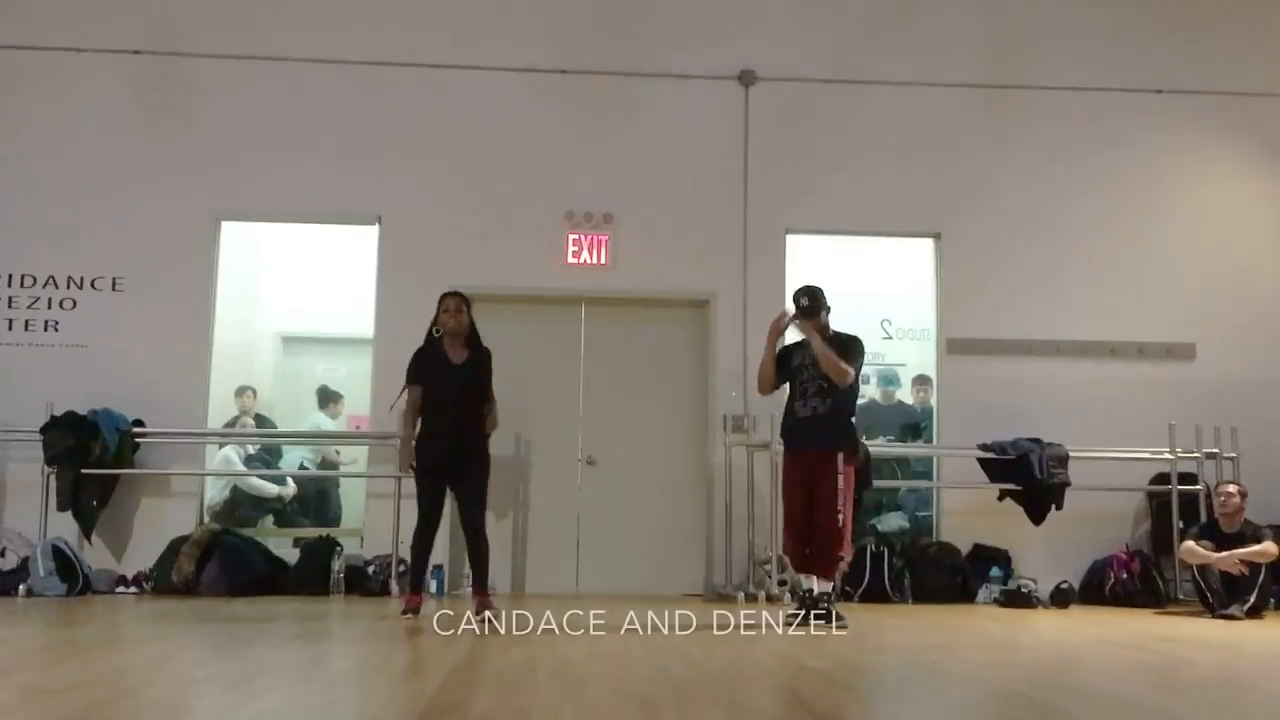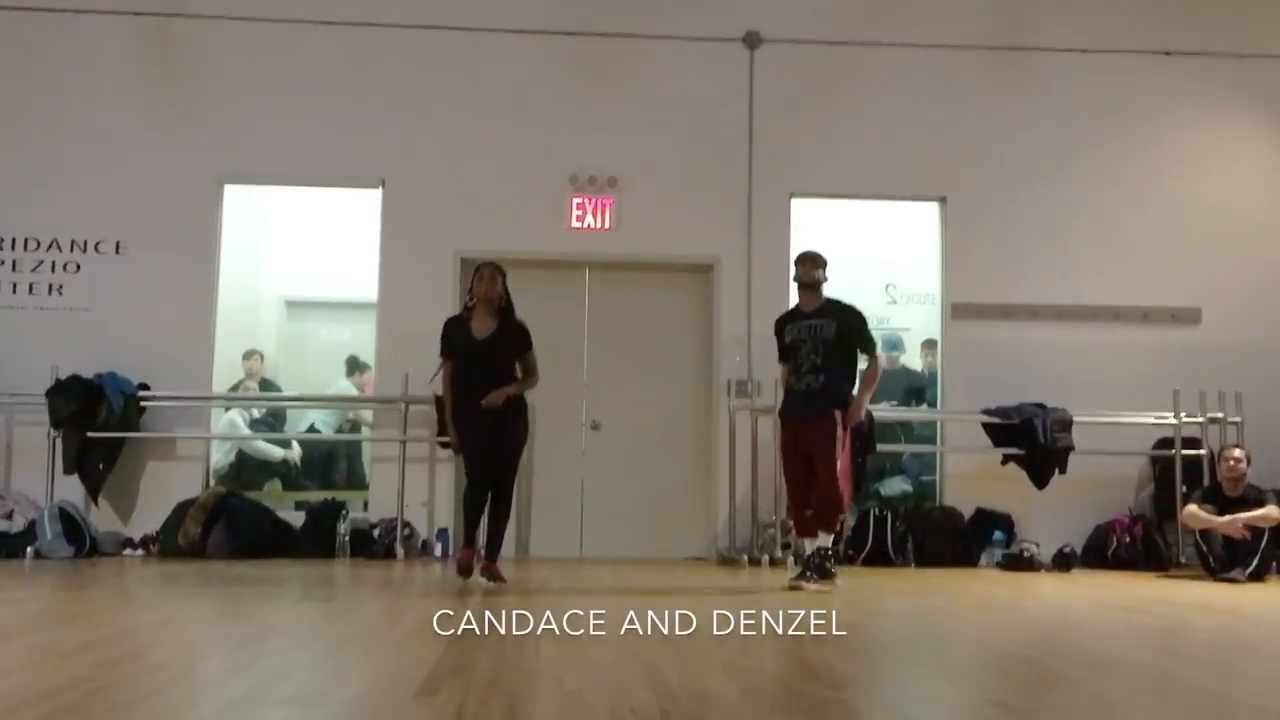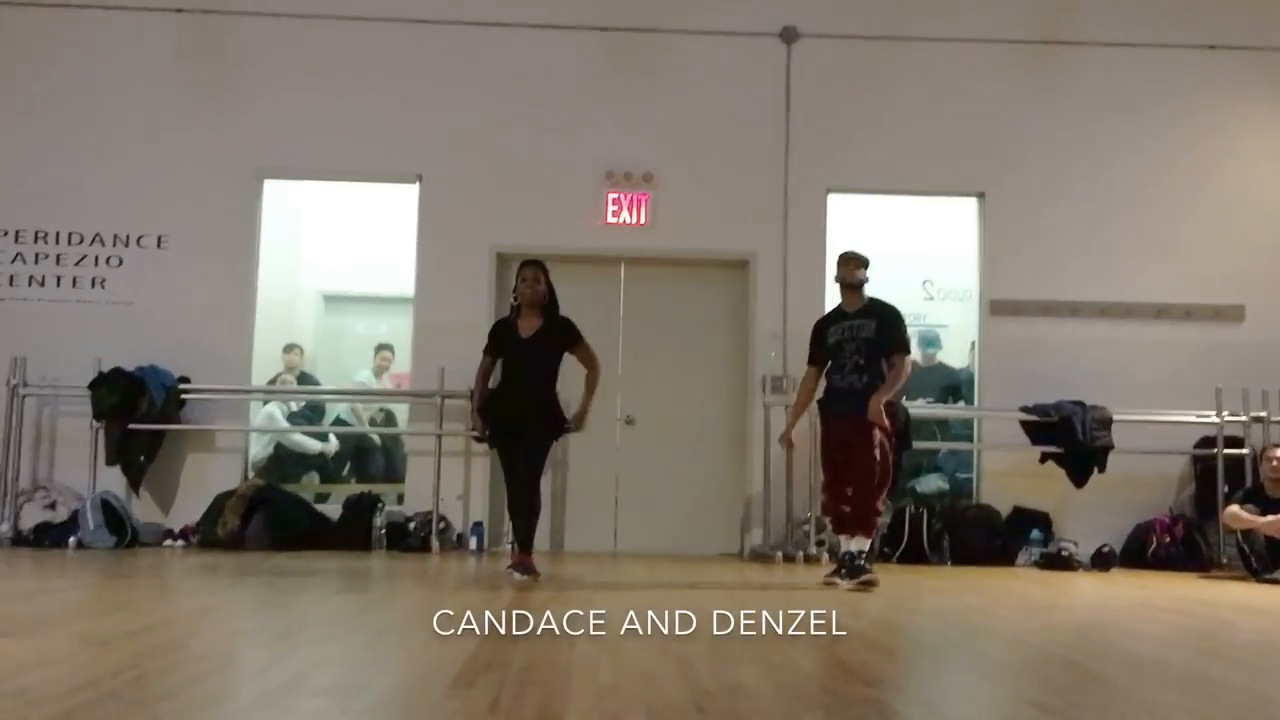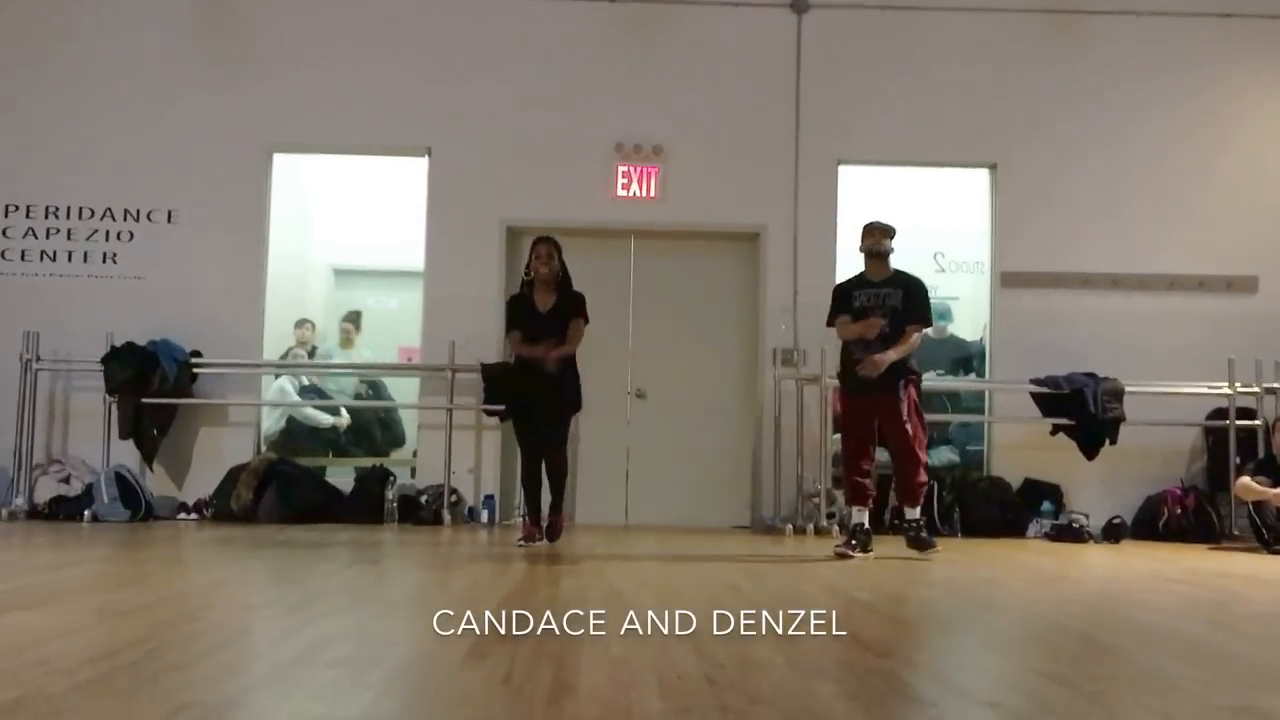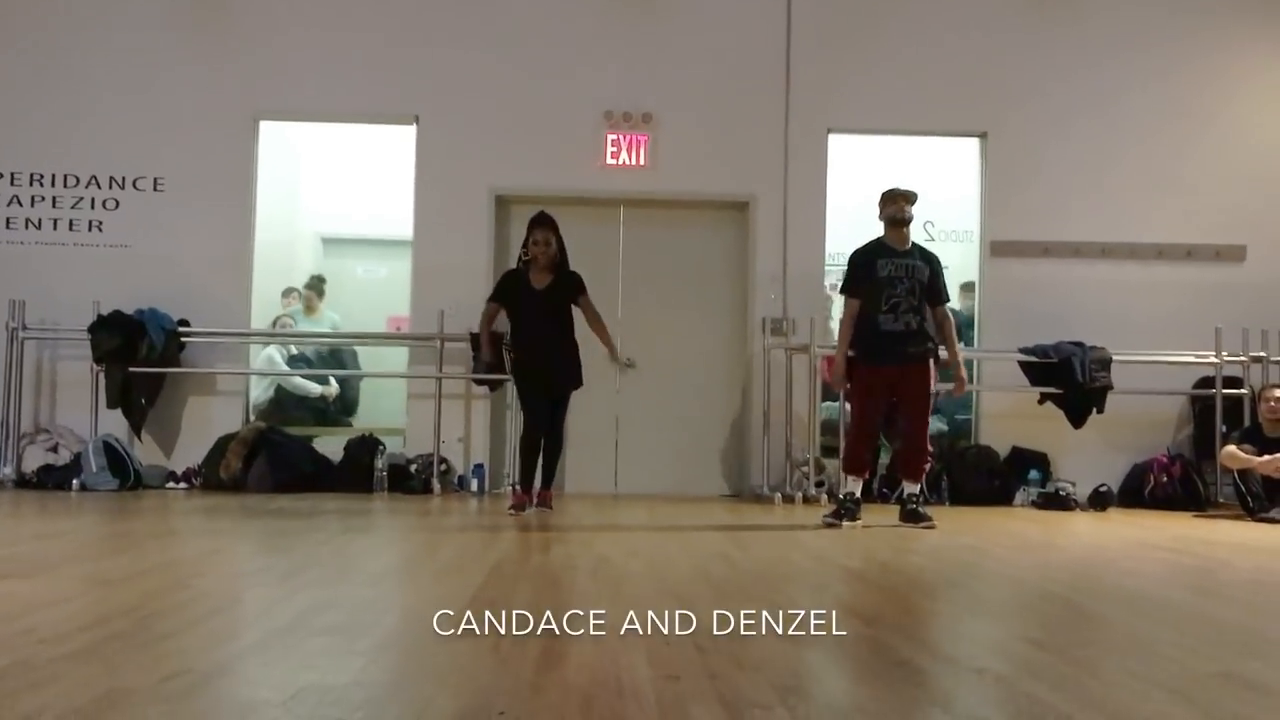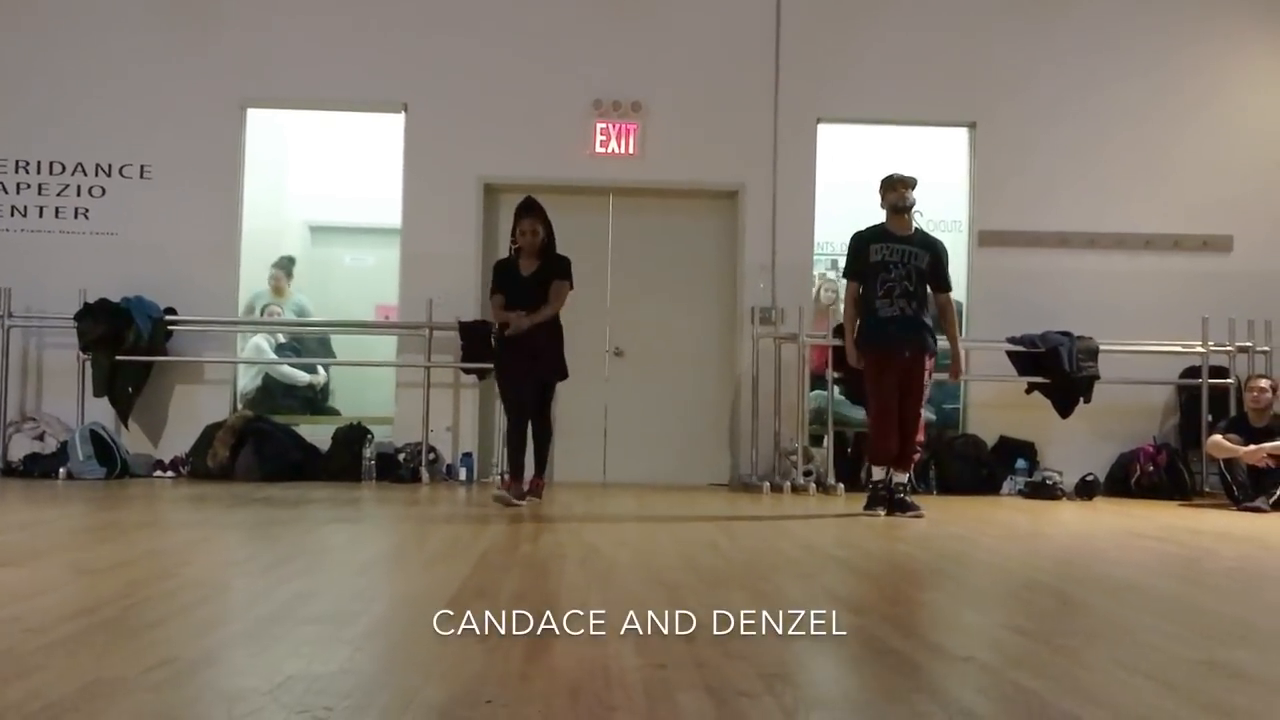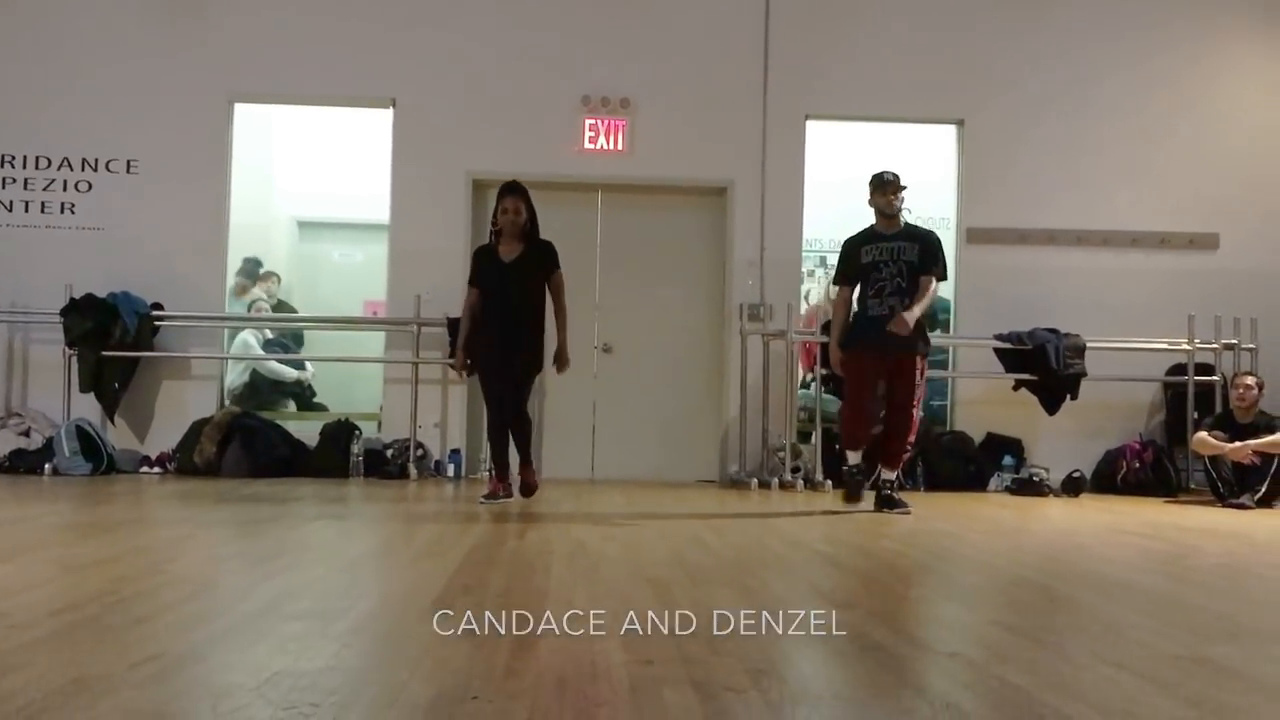
dt=0.4s
person 1, frame 1
left shoulder: (849, 344)
right shoulder: (789, 353)
left elbow: (843, 377)
right elbow: (764, 387)
left wrist: (815, 339)
right wrist: (772, 341)
left hip: (835, 447)
right hip: (797, 447)
left knee: (832, 524)
right knee: (796, 524)
left ankle: (825, 600)
right ankle: (807, 595)
person 1, frame 2
left shoulder: (845, 316)
right shoulder: (784, 323)
left elbow: (874, 360)
left wrist: (862, 398)
right wrist: (782, 406)
left hip: (831, 412)
right hip: (793, 416)
left knee: (829, 480)
right knee: (799, 488)
left ankle: (824, 553)
right ankle: (811, 557)
person 1, frame 3
left shoulder: (886, 315)
right shoulder: (825, 324)
left elbow: (902, 366)
right elbow: (812, 374)
left wrist: (882, 399)
right wrist: (792, 422)
left hip: (872, 409)
right hip: (835, 411)
left knee: (870, 480)
right knee: (837, 485)
left ankle: (861, 557)
right ankle: (847, 555)
person 1, frame 4
left shoulder: (911, 286)
right shoulder: (846, 290)
left elbow: (913, 335)
right elbow: (841, 329)
left wrist: (887, 357)
right wrist: (862, 327)
left hip: (897, 378)
right hip: (856, 382)
left knee: (908, 451)
right knee: (855, 457)
left ankle: (914, 525)
right ankle: (860, 531)
person 1, frame 5
left shoulder: (928, 260)
right shoulder: (864, 256)
left elbow: (940, 313)
right elbow: (851, 310)
left wrist: (957, 362)
right wrist: (840, 359)
left hip: (918, 356)
right hip: (873, 356)
left knee: (916, 431)
right knee: (863, 428)
left ankle: (911, 502)
right ankle: (850, 500)
person 1, frame 6
left shoulder: (932, 247)
right shoulder: (864, 241)
left elbow: (943, 301)
right elbow: (852, 294)
left wrist: (956, 351)
right wrist: (850, 342)
left hip: (917, 344)
right hip: (876, 343)
left knee: (911, 418)
right knee: (881, 415)
left ankle: (900, 490)
right ankle: (878, 486)
person 1, frame 7
left shoulder: (925, 240)
right shoulder: (855, 245)
left elbow: (928, 287)
right elbow: (843, 297)
left wrist: (912, 314)
right wrist: (835, 343)
left hip: (909, 342)
right hip: (864, 340)
left knee: (903, 416)
right knee: (856, 407)
left ankle: (887, 487)
right ankle: (855, 471)
person 2, frame 1
left shoulder: (481, 356)
right shoulder: (424, 357)
right elbow: (412, 406)
left wrist: (492, 413)
right wrist: (407, 445)
left hip: (472, 452)
right hip: (432, 451)
left knee: (474, 522)
right knee: (428, 522)
left ankle: (482, 595)
right ankle: (414, 593)
person 2, frame 2
left shoulder: (515, 330)
right shoulder: (453, 327)
left elbow: (531, 376)
right elbow: (448, 376)
left wrist: (507, 391)
right wrist: (451, 420)
left hip: (509, 417)
right hip: (470, 418)
left knee: (503, 487)
right knee: (477, 483)
left ankle: (491, 560)
right ankle: (468, 546)
person 2, frame 3
left shoulder: (560, 327)
right shoulder: (502, 328)
left elbow: (592, 365)
right elbow: (486, 369)
left wrist: (583, 408)
right wrist: (477, 410)
left hip: (541, 417)
right hip: (504, 416)
left knee: (529, 482)
right knee: (514, 483)
left ankle: (525, 556)
right ankle: (520, 551)
person 2, frame 4
left shoulder: (573, 300)
right shoulder: (517, 303)
left elbow: (573, 343)
right elbow: (516, 346)
left wrist: (555, 354)
right wrist: (539, 351)
left hip: (561, 389)
right hip: (525, 389)
left knee: (555, 451)
right knee: (530, 454)
left ankle: (556, 514)
right ankle: (533, 523)
person 2, frame 5
left shoulder: (570, 280)
right shoulder: (512, 280)
left elbow: (591, 316)
right elbow: (489, 316)
left wrist: (612, 349)
right wrist: (487, 345)
left hip: (563, 364)
right hip: (528, 363)
left knee: (554, 427)
right knee: (533, 423)
left ankle: (545, 491)
right ankle: (523, 491)
person 2, frame 6
left shoulder: (559, 265)
right shoulder: (503, 268)
left elbow: (556, 303)
right elbow: (496, 308)
left wrist: (530, 320)
right wrist: (510, 317)
left hip: (545, 352)
right hip: (511, 354)
left knee: (540, 416)
right knee: (516, 415)
left ankle: (538, 478)
right ankle: (515, 483)
person 2, frame 7
left shoulder: (543, 252)
right shoulder: (482, 255)
left elbow: (558, 300)
right elbow: (472, 303)
left wrist: (562, 344)
right wrist: (461, 347)
left hip: (525, 343)
right hip: (488, 343)
left knee: (516, 407)
right knee: (496, 410)
left ankle: (527, 470)
right ankle: (501, 480)
